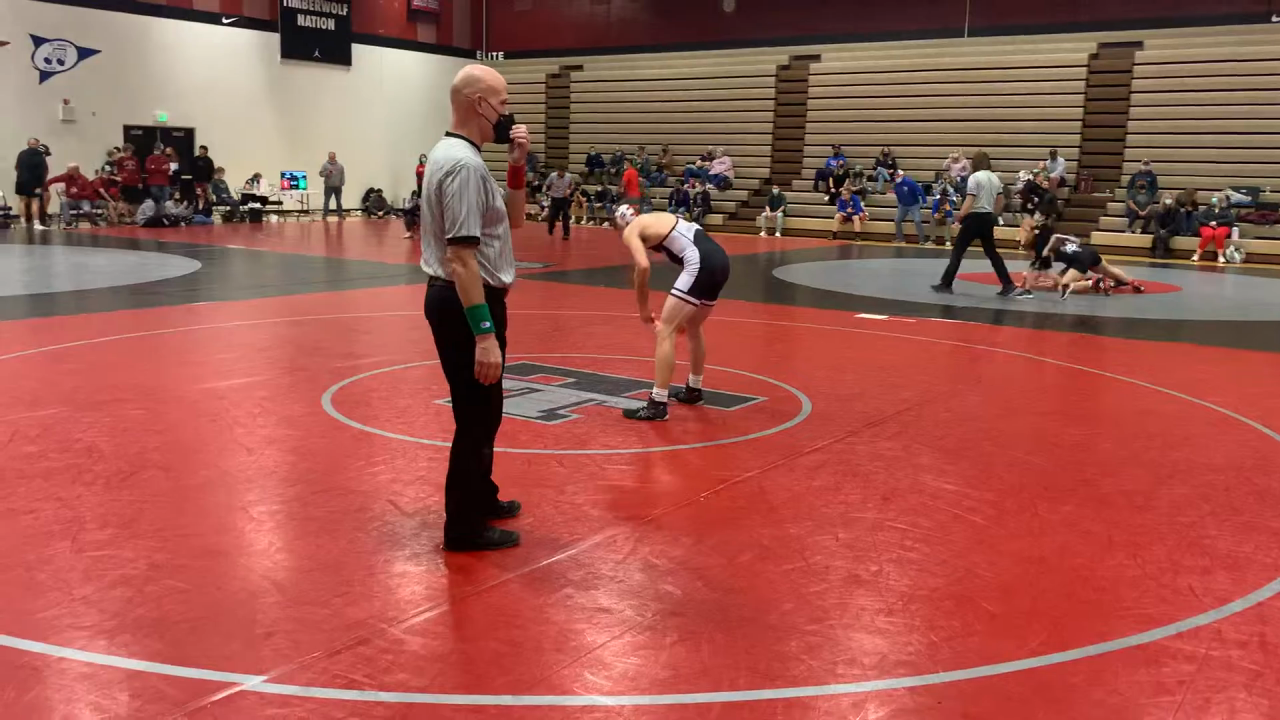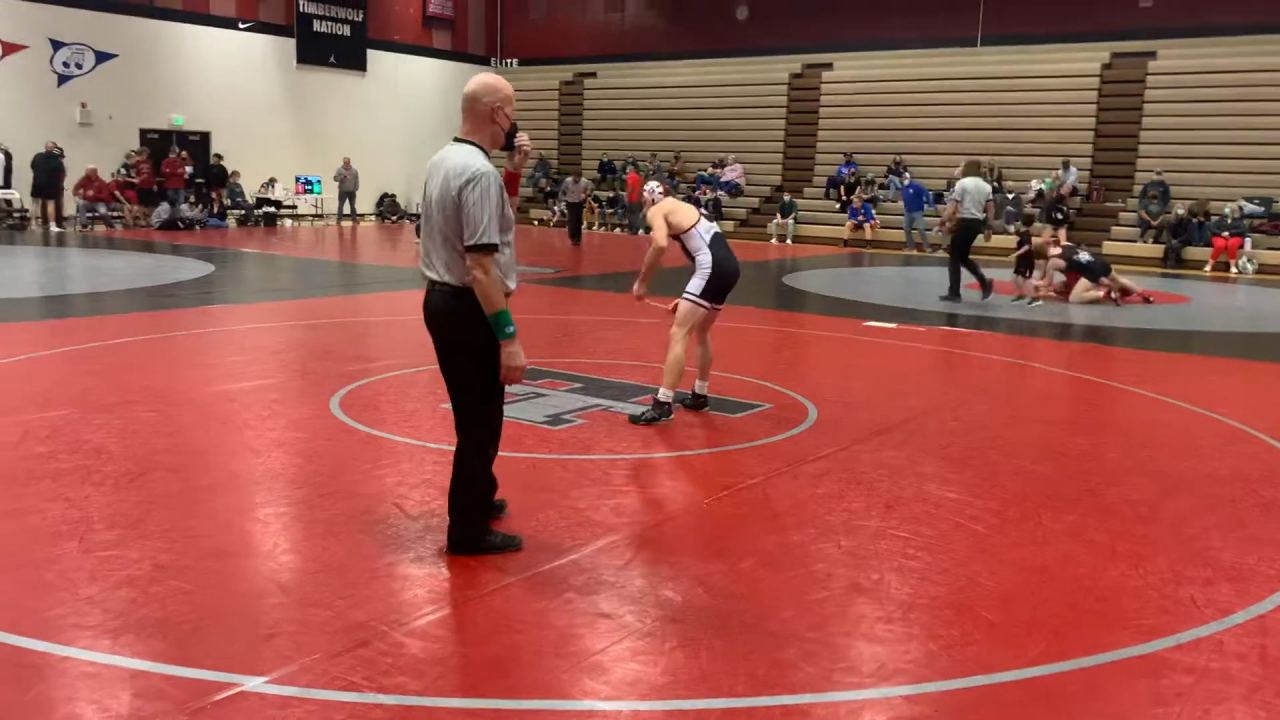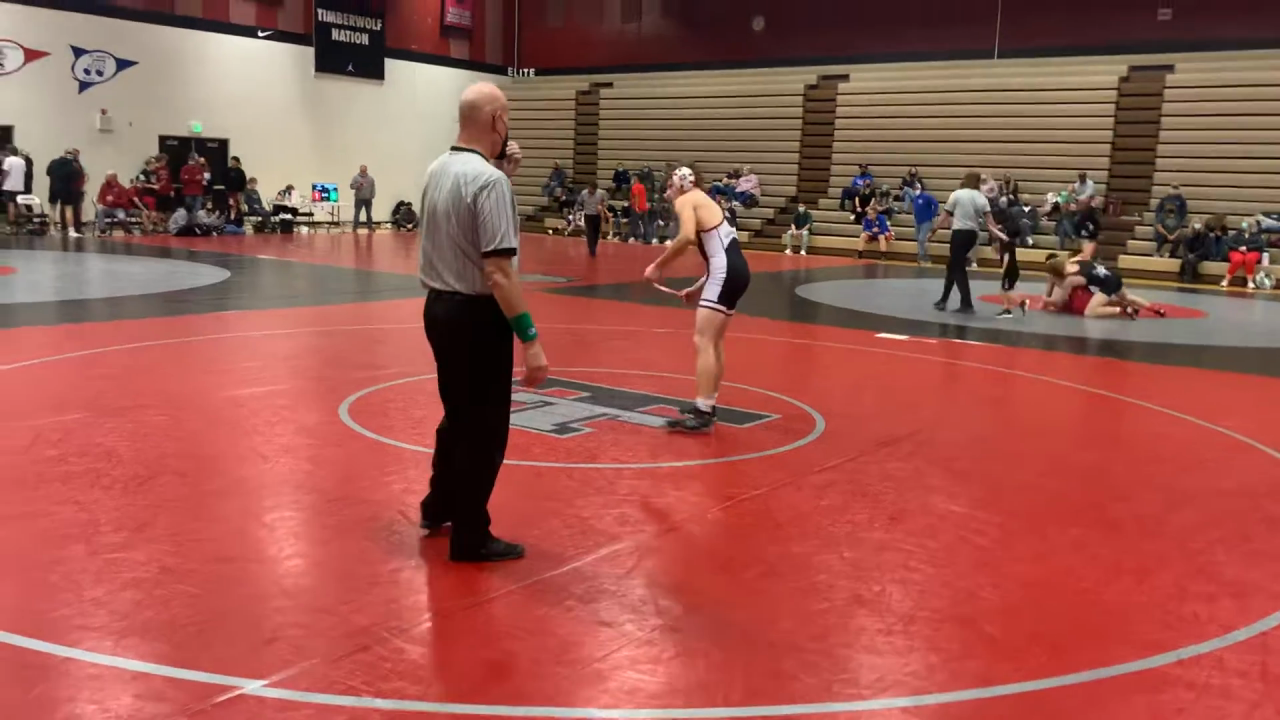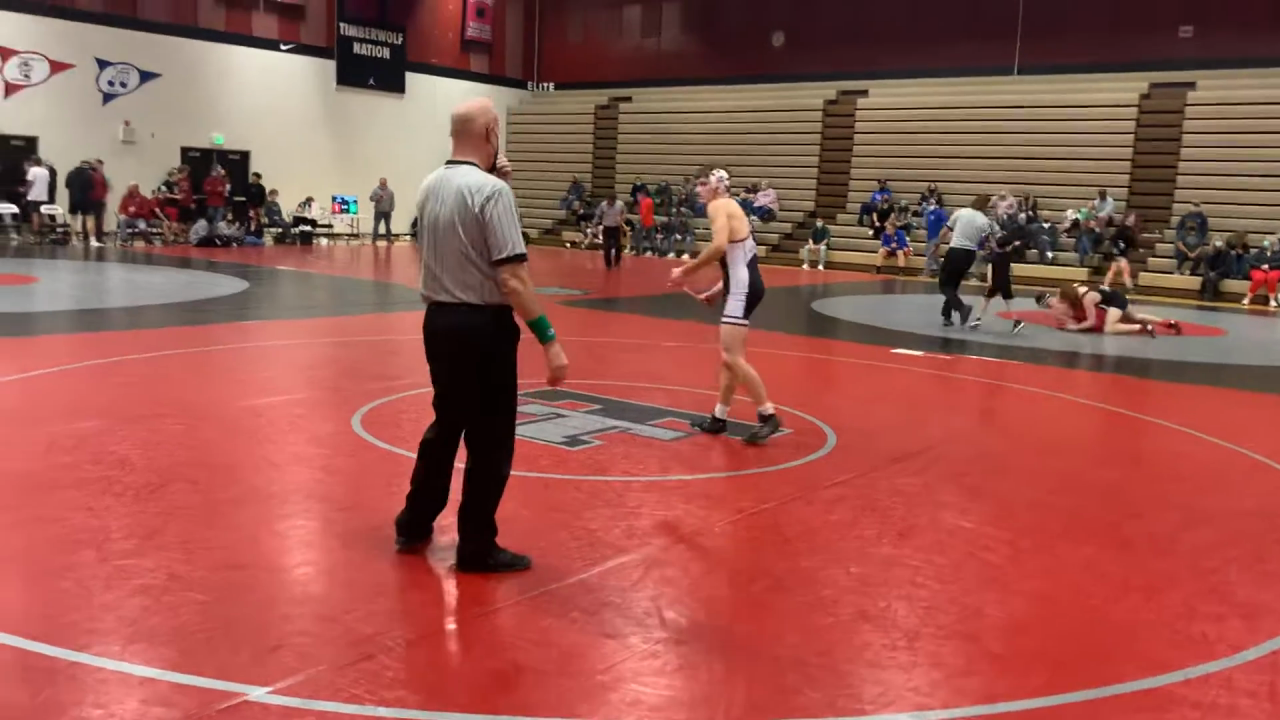
dt=0.2s
person 1, frame 1
left shoulder: (456, 155)
right shoulder: (464, 164)
left elbow: (511, 219)
right elbow: (460, 257)
left wrist: (517, 165)
right wrist: (484, 334)
left hip: (460, 300)
right hip: (466, 304)
left knee: (482, 411)
right knee: (477, 414)
left ankle: (479, 497)
right ankle: (465, 525)
person 1, frame 2
left shoulder: (446, 158)
right shoulder: (479, 172)
right elbow: (480, 265)
left wrist: (514, 172)
right wrist: (508, 337)
left hip: (444, 300)
right hip: (470, 309)
left knee: (475, 414)
right knee: (480, 419)
left ankle: (478, 499)
right ankle: (468, 529)
person 1, frame 3
left shoulder: (437, 170)
right shoulder: (488, 180)
right elbow: (498, 271)
right wrist: (529, 339)
left hip: (440, 306)
right hip: (475, 316)
left knee: (458, 418)
right knee: (484, 428)
left ankle: (441, 505)
right ankle: (469, 536)
person 1, frame 4
left shoulder: (430, 186)
right shoulder: (491, 191)
right elbow: (512, 277)
right wrist: (549, 341)
left hip: (438, 319)
right hip: (481, 327)
left knee: (446, 425)
right knee: (490, 439)
left ankle: (415, 523)
right ankle: (476, 545)
person 2, frame 1
left shoulder: (630, 230)
right shoulder: (657, 221)
left elbow: (643, 267)
left wrist: (643, 308)
left hip: (702, 264)
right hip: (718, 260)
left knee: (664, 331)
right knee: (691, 327)
left ankle: (658, 404)
right ankle: (694, 390)
person 2, frame 2
left shoulder: (656, 211)
right shoulder: (683, 209)
left elbow: (660, 245)
left wrist: (641, 281)
right wrist: (687, 299)
left hip: (712, 268)
right hip: (728, 266)
left knee: (678, 334)
right knee: (700, 334)
left ankle: (663, 404)
right ankle: (699, 396)
person 2, frame 3
left shoulder: (685, 201)
right shoulder: (705, 203)
left elbow: (686, 236)
left wrist: (658, 266)
right wrist: (697, 288)
left hip: (725, 274)
right hip: (735, 271)
left knee: (702, 341)
right knee: (712, 342)
left ankle: (702, 413)
right ankle: (705, 405)
person 2, frame 4
left shoulder: (718, 206)
right shoulder: (730, 209)
left elbow: (719, 246)
left wrist: (686, 271)
right wrist: (715, 291)
left hip: (741, 288)
right hip: (743, 285)
left knee: (731, 357)
right knee: (731, 356)
left ankle: (767, 416)
right ankle: (719, 418)
